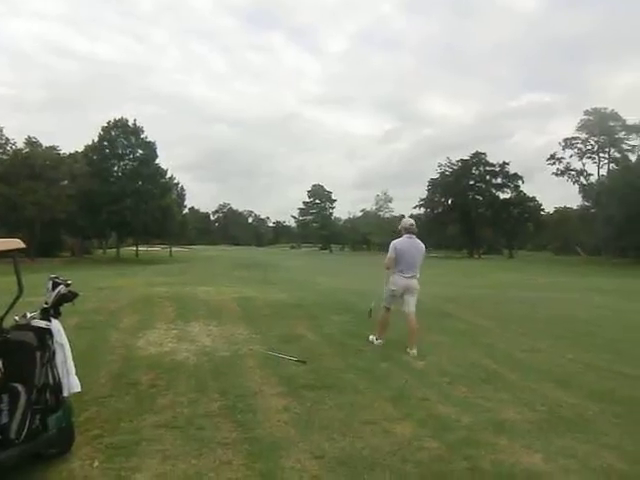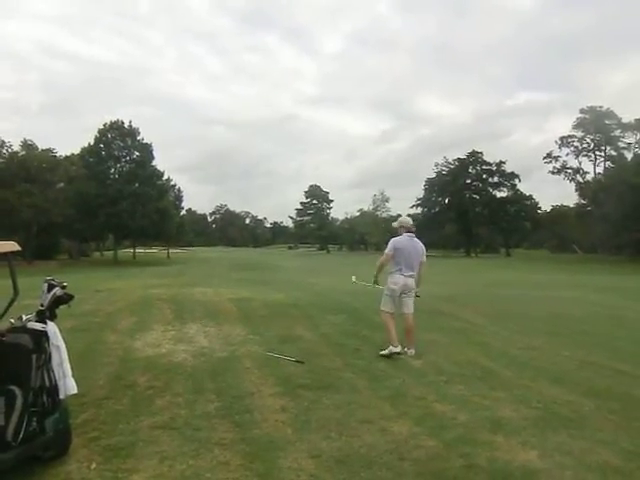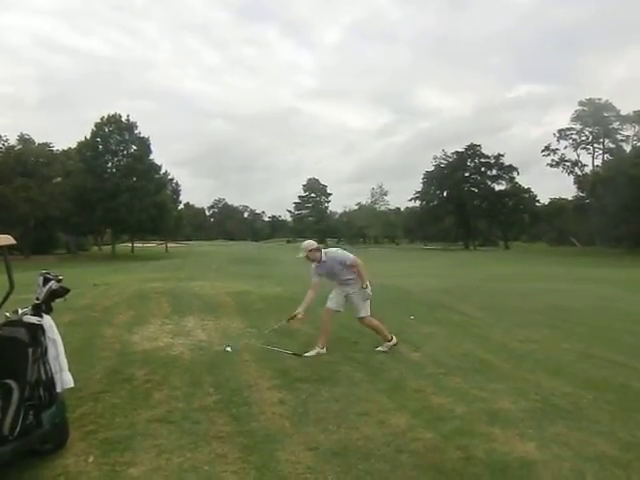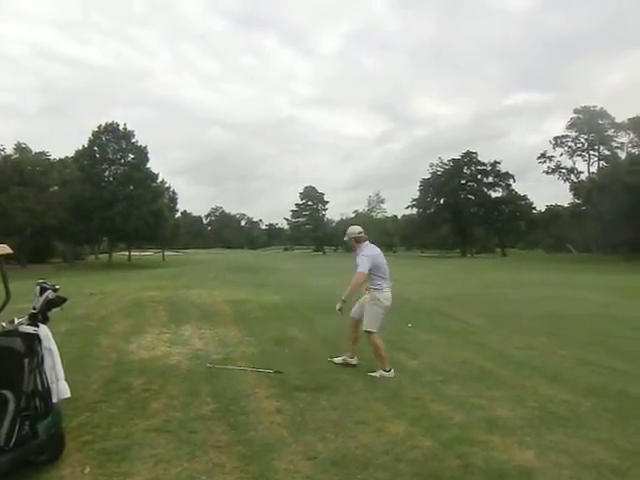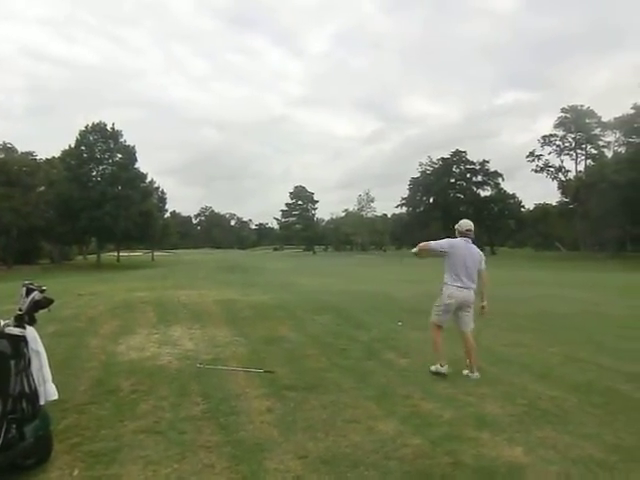
dt=1s
person 1, frame 1
left shoulder: (396, 243)
right shoulder: (421, 246)
left elbow: (388, 265)
left wrist: (392, 262)
left hip: (396, 280)
right hip: (413, 282)
left knee: (386, 309)
right knee: (411, 314)
left ankle: (378, 338)
right ankle: (412, 347)
person 1, frame 2
left shoulder: (395, 241)
right shoulder: (420, 245)
left elbow: (383, 261)
right elbow: (420, 269)
left wrist: (376, 276)
right wrist: (417, 286)
left hip: (395, 280)
right hip: (410, 281)
left knee: (386, 312)
right knee: (408, 315)
left ankle: (395, 345)
right ankle: (410, 347)
person 1, frame 3
left shoulder: (335, 254)
right shoulder: (315, 267)
left elbow: (358, 264)
right elbow: (312, 290)
left wrist: (364, 287)
right wrist: (301, 309)
left hip: (356, 285)
right hip: (341, 287)
left knee: (364, 319)
right knee: (327, 312)
left ankle: (389, 339)
right ankle: (320, 347)
person 1, frame 4
left shoulder: (364, 255)
right shoulder: (371, 249)
left elbow: (357, 280)
left wrist: (343, 300)
left hip: (379, 296)
right hip: (373, 293)
left knee: (371, 333)
right knee: (354, 319)
left ankle: (386, 369)
right ankle: (350, 357)
person 1, frame 5
left shoulder: (451, 243)
right shoulder: (479, 253)
left elbow: (424, 246)
right elbow: (483, 279)
left wrist: (416, 249)
right wrist: (483, 301)
left hip: (450, 292)
right hip: (468, 295)
left knee: (436, 326)
right knee: (467, 333)
left ankle: (442, 364)
right ankle: (473, 370)
